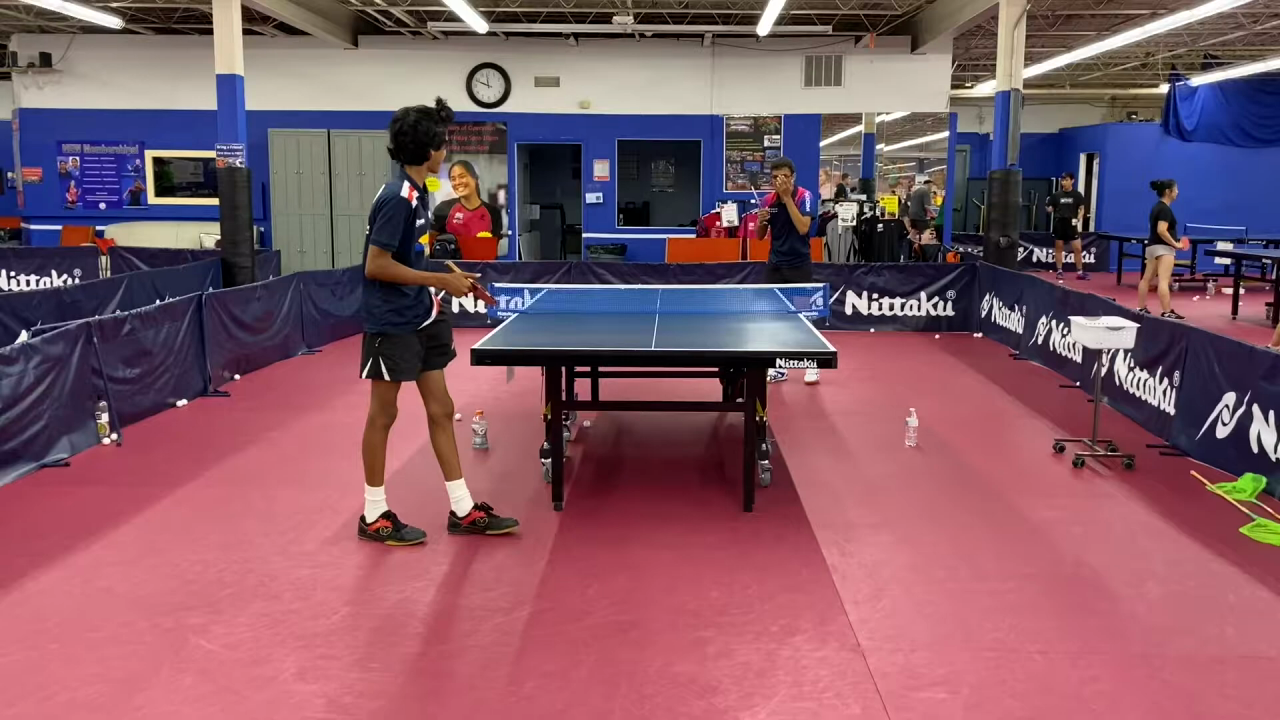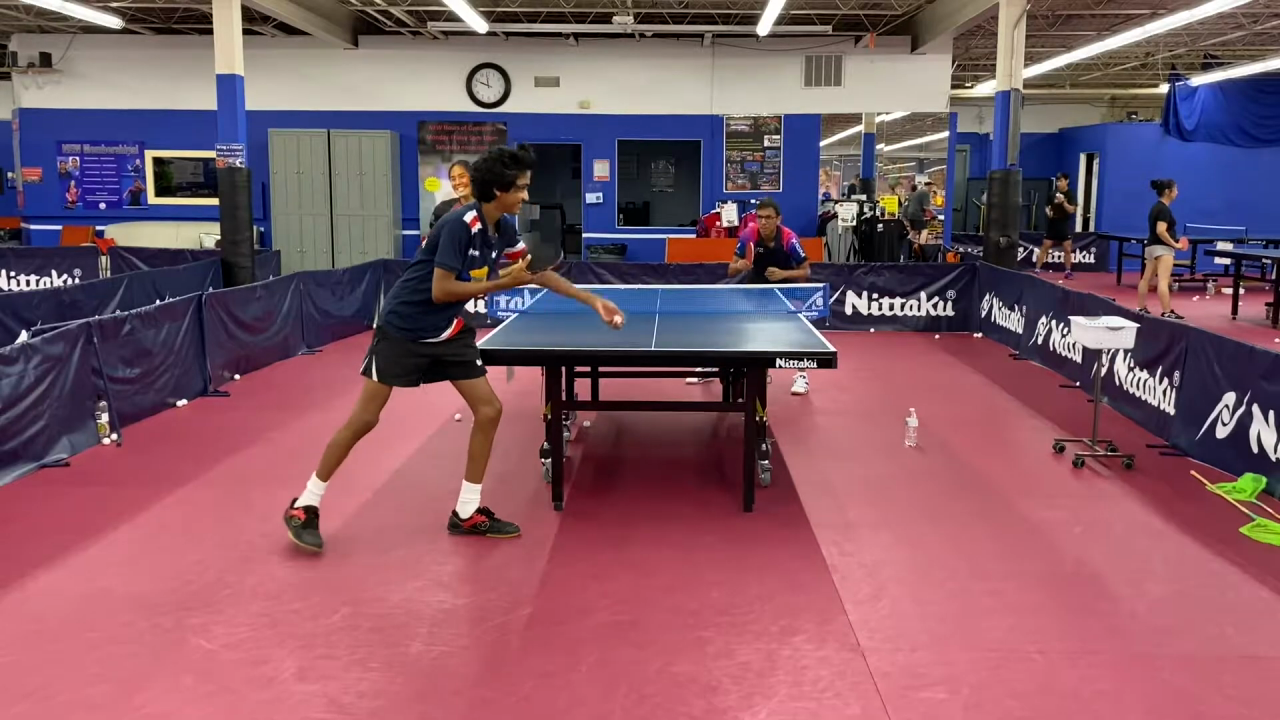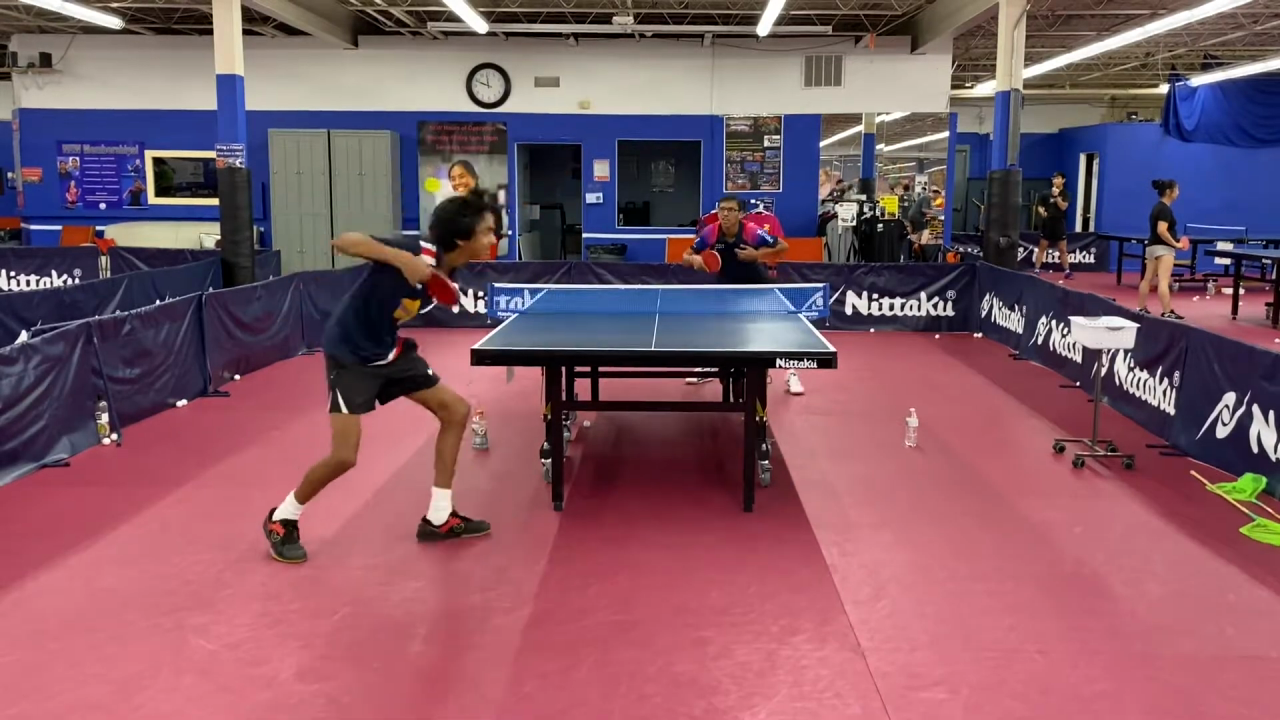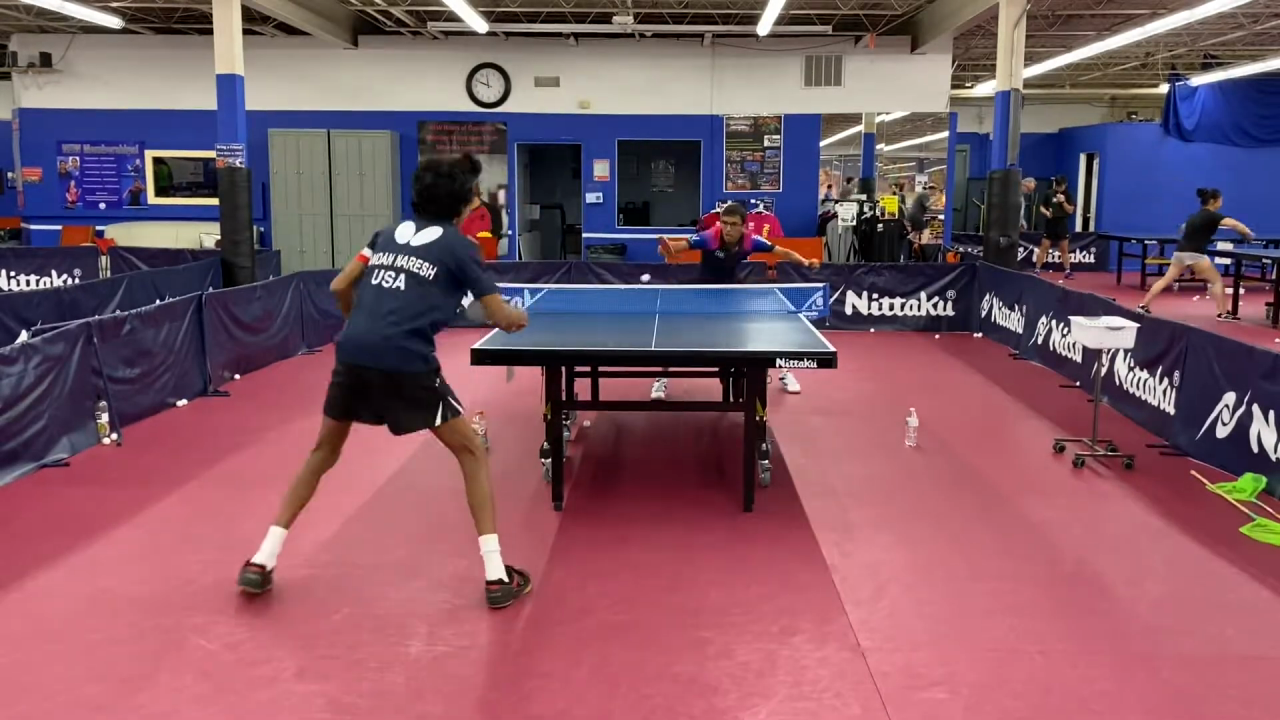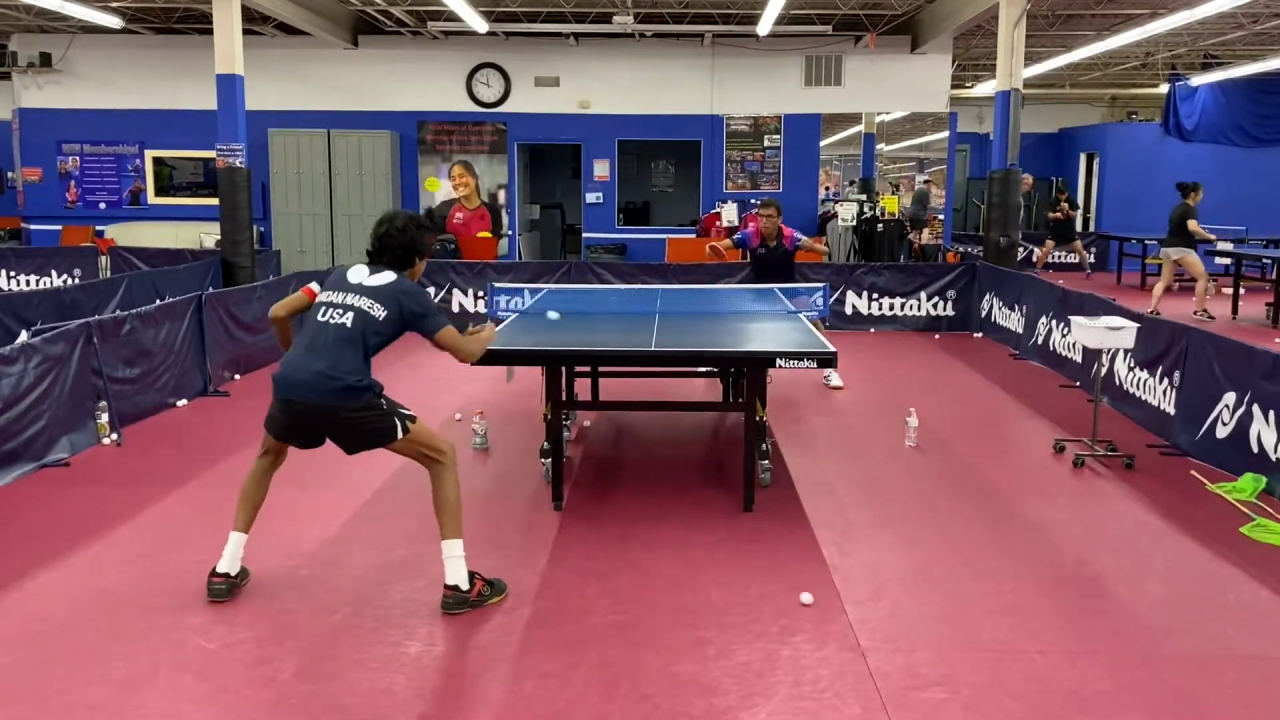
dt=1s
person 1, frame 1
left shoulder: (416, 192)
right shoulder: (397, 198)
right elbow: (376, 265)
left wrist: (443, 284)
right wrist: (441, 280)
left hip: (421, 320)
right hip: (391, 324)
left knee: (441, 410)
right knee: (383, 415)
left ankle: (463, 510)
right ankle: (374, 516)
person 1, frame 2
left shoulder: (501, 228)
right shoulder: (459, 226)
left elbow: (538, 272)
right elbow: (440, 291)
left wrist: (591, 299)
right wrist: (499, 284)
left hip: (449, 333)
right hip: (404, 330)
left knee: (489, 411)
right knee: (364, 419)
left ankle: (467, 512)
right ankle: (306, 506)
person 1, frame 3
left shoulder: (447, 263)
right shoulder: (416, 252)
right elbow: (345, 241)
right wrist: (395, 259)
left hip: (388, 349)
right hip: (351, 352)
left knee: (456, 411)
right knee: (343, 456)
left ankle: (438, 517)
right ankle: (282, 521)
person 1, frame 4
left shoulder: (389, 235)
right shoulder: (459, 247)
left elbow: (340, 286)
right elbow: (508, 320)
right wrist: (517, 315)
left hip: (354, 352)
right hip: (406, 362)
left knee: (324, 452)
right knee: (473, 453)
left ankle: (262, 561)
right ankle: (496, 574)
person 1, frame 5
left shoulder: (337, 276)
right shoulder: (409, 295)
left elbow: (278, 314)
right elbow: (465, 353)
right wrist: (486, 333)
left hip: (290, 387)
right hip: (345, 398)
left knee: (268, 457)
right knee: (441, 456)
left ankle: (227, 569)
right ankle: (459, 582)
person 2, frame 1
left shoulder: (804, 196)
right shoulder: (768, 200)
left elbow: (803, 228)
right elbow: (761, 235)
left wrist: (787, 198)
right wrist: (761, 223)
left hip: (800, 266)
right hip: (776, 265)
right ankle: (779, 366)
person 2, frame 2
left shoulder: (789, 239)
right shoulder: (748, 235)
left elbow: (806, 272)
right elbow: (732, 267)
left wrist: (782, 274)
right wrist: (739, 266)
left hip: (783, 284)
right hip: (754, 283)
left ankle: (801, 375)
right ankle: (711, 366)
person 2, frame 3
left shoulder: (754, 232)
right shoulder: (710, 233)
left elbow: (783, 247)
right elbow: (686, 256)
left wrist: (759, 254)
right wrist: (694, 259)
left hip: (756, 283)
right hip: (727, 283)
left ankle: (790, 374)
right ankle: (707, 367)
person 2, frame 4
left shoulder: (751, 241)
right shoulder: (709, 237)
left elbow: (782, 252)
right elbow: (677, 247)
left wrist: (805, 262)
right wrist: (668, 247)
left ankle: (784, 374)
right ankle: (664, 378)
person 2, frame 5
left shoulder: (791, 236)
right shoulder: (750, 235)
left elbow: (824, 251)
right elbow: (718, 246)
left wrist: (811, 246)
right wrist: (712, 249)
left hip: (787, 287)
left knee: (813, 321)
left ankle: (829, 370)
